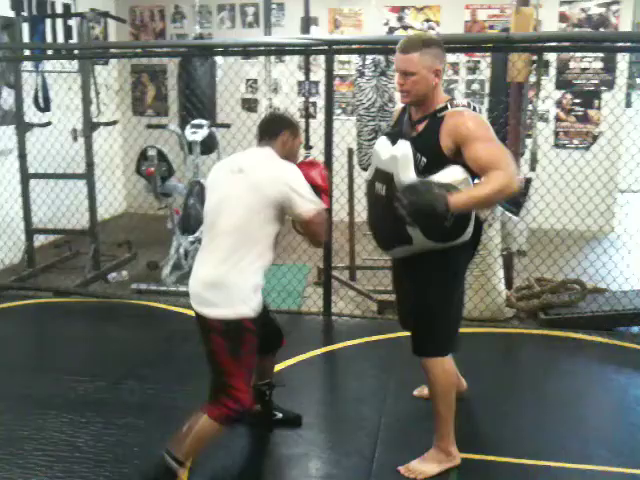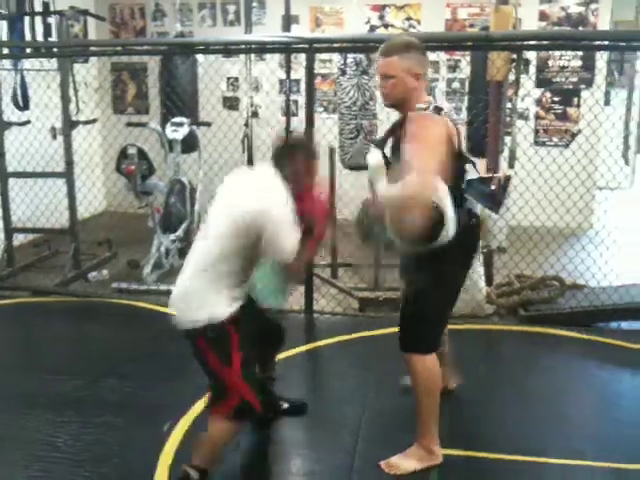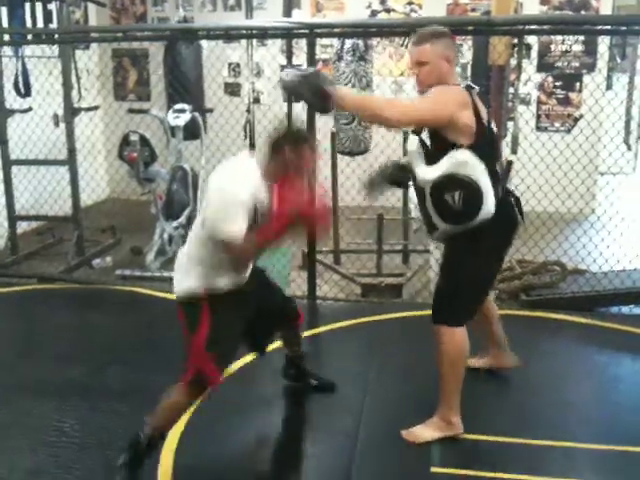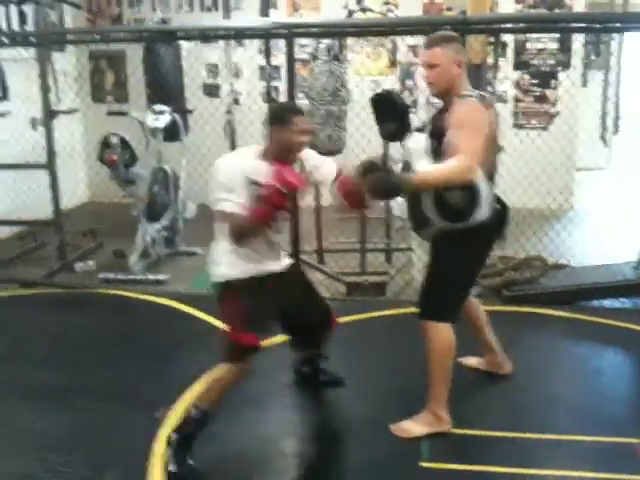
dt=0.5s
person 1, frame 1
left shoulder: (461, 122)
right shoulder: (403, 114)
left elbow: (506, 177)
left wrist: (447, 204)
right wrist: (378, 193)
left hip: (440, 249)
left knee: (430, 345)
right knee: (427, 327)
right ankle: (453, 380)
person 1, frame 2
left shoulder: (427, 126)
right shoulder: (407, 121)
left elbow: (420, 189)
right wrist: (382, 190)
left hip: (444, 247)
right hip: (424, 241)
left knee: (416, 342)
right knee: (423, 320)
left ankle: (428, 446)
right ankle: (442, 375)
person 1, frame 3
left shoulder: (452, 97)
right shoulder: (452, 101)
left elbow: (394, 112)
right elbow: (442, 160)
left wrist: (327, 91)
left hip: (485, 225)
right hip: (480, 218)
left knee: (448, 315)
right knee: (472, 291)
left ankle: (448, 418)
right ankle: (499, 352)
person 1, frame 4
left shoulder: (470, 110)
right shoulder: (450, 108)
left elbow: (463, 168)
right elbow: (433, 156)
left wrist: (402, 181)
left hip: (469, 225)
right hip: (458, 220)
left knee: (435, 312)
right knee: (456, 293)
left ankle: (436, 414)
right ankle: (495, 358)
person 2, frame 1
left shoulder: (223, 166)
right shoulder: (284, 174)
right elbow: (318, 236)
right wrist: (319, 192)
left hip: (207, 286)
right hip: (229, 298)
left knee: (269, 340)
right knee: (228, 401)
left ankle: (260, 406)
person 2, frame 2
left shoulder: (247, 177)
right shoulder: (275, 203)
right elbow: (295, 272)
left wrist: (306, 219)
right wrist: (313, 233)
left hip: (223, 295)
right hip: (206, 309)
left knee: (270, 336)
right knee: (238, 403)
left ankle: (266, 400)
person 2, frame 3
left shoulder: (268, 179)
right shoulder: (234, 187)
left elbow: (268, 223)
right elbow: (237, 255)
left wrist: (305, 214)
right wrist: (283, 219)
left hip: (240, 274)
right hip: (205, 285)
left knee: (289, 315)
right knee: (200, 378)
left ankle: (296, 371)
person 2, frame 4
left shoulder: (303, 159)
right shoulder: (232, 167)
left elbow: (347, 185)
right elbow: (237, 232)
left wrist: (356, 187)
right wrist: (272, 200)
left hip: (278, 265)
right hip: (239, 274)
left knee: (321, 321)
right knee: (241, 359)
left ankle: (308, 368)
right ankle: (182, 439)
